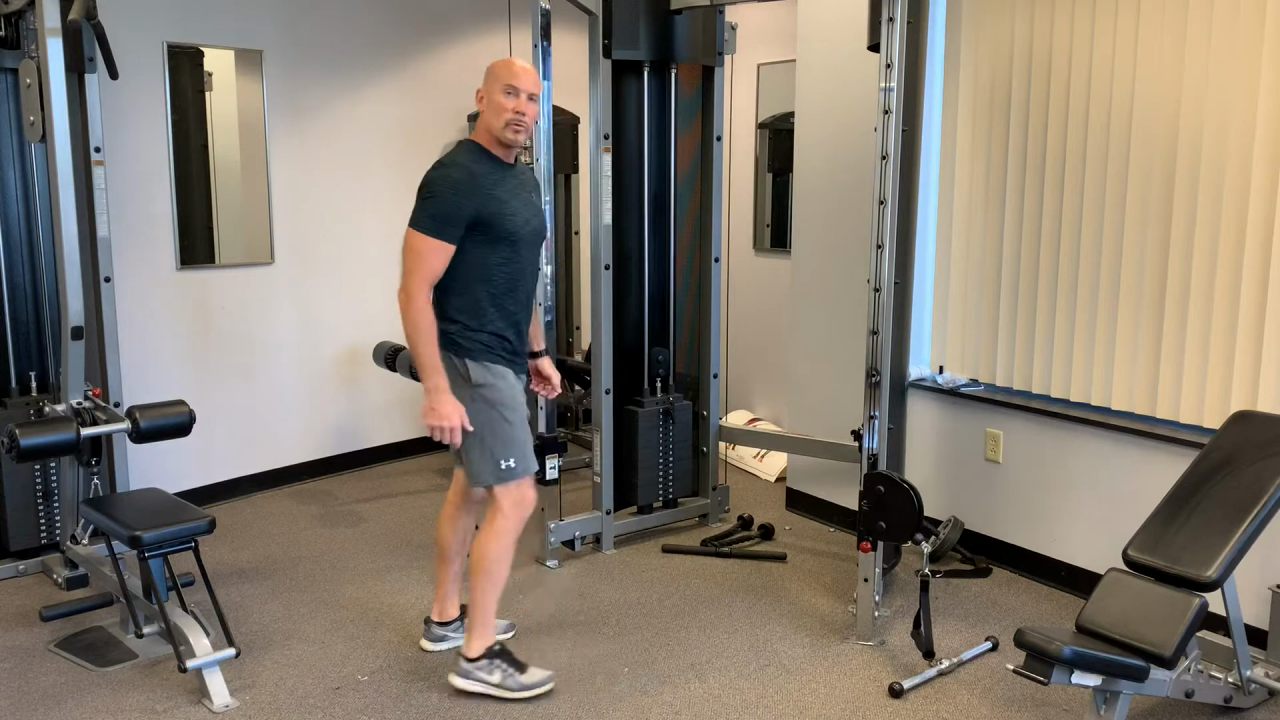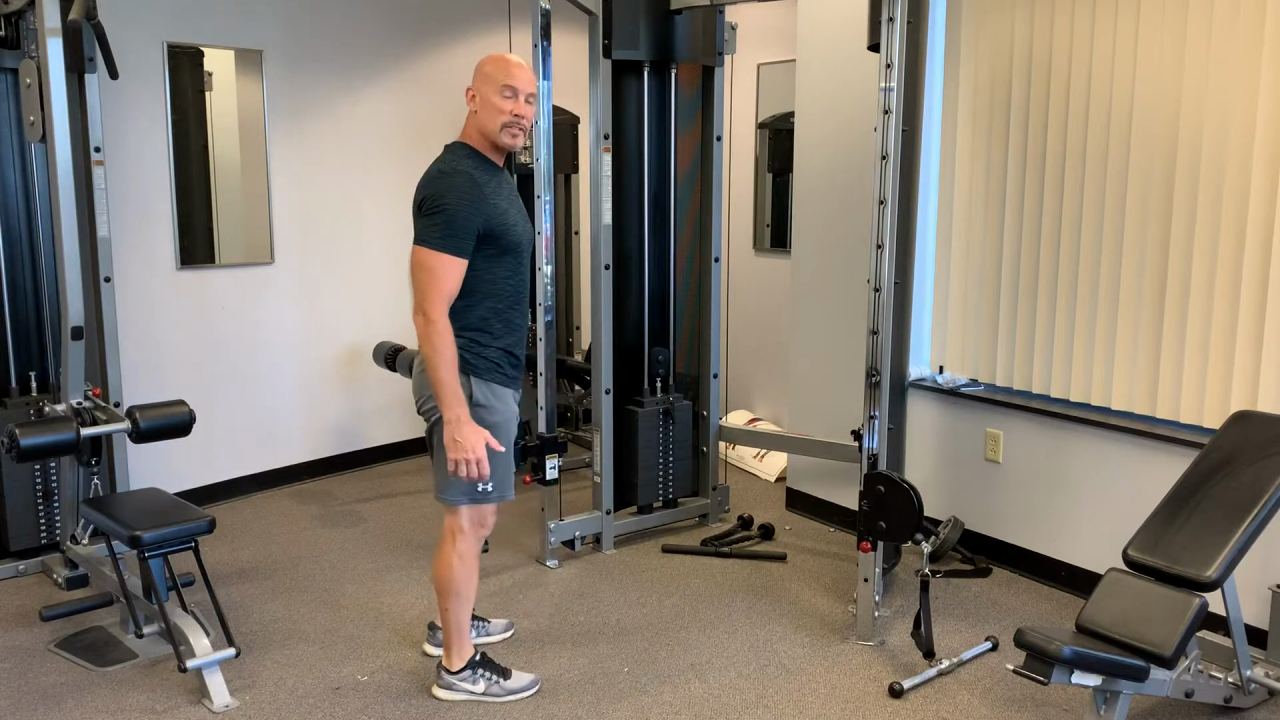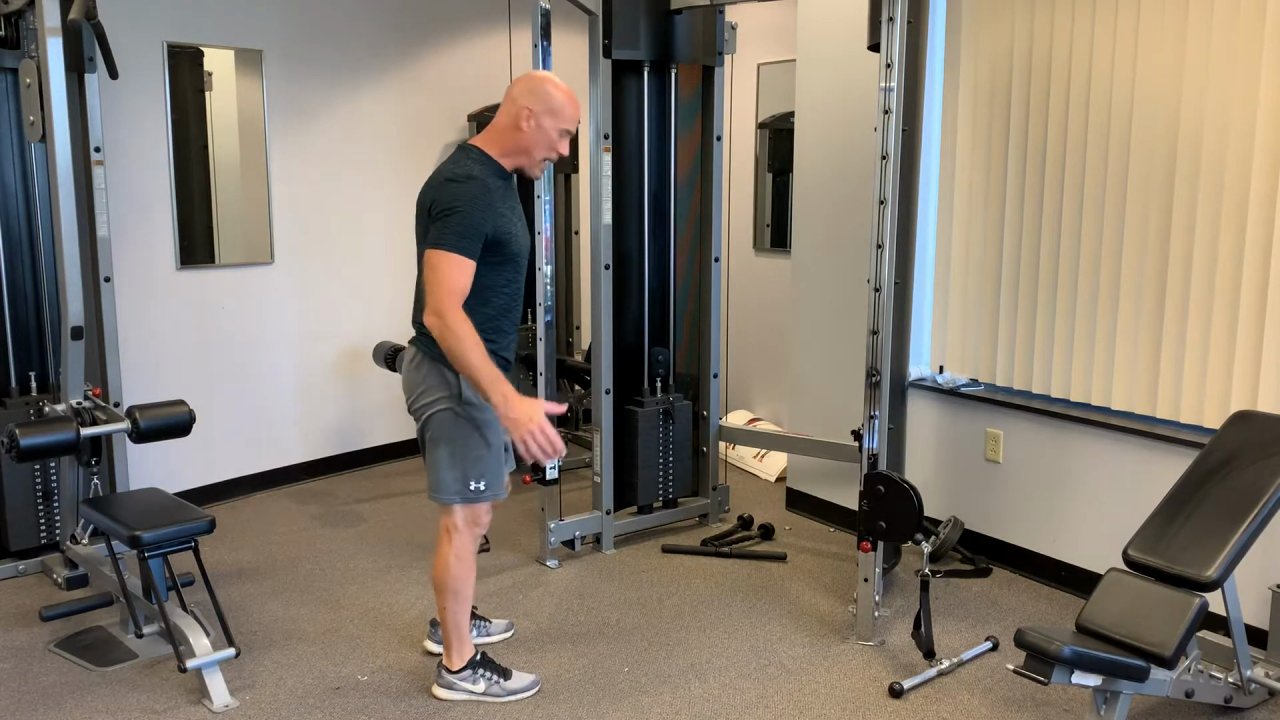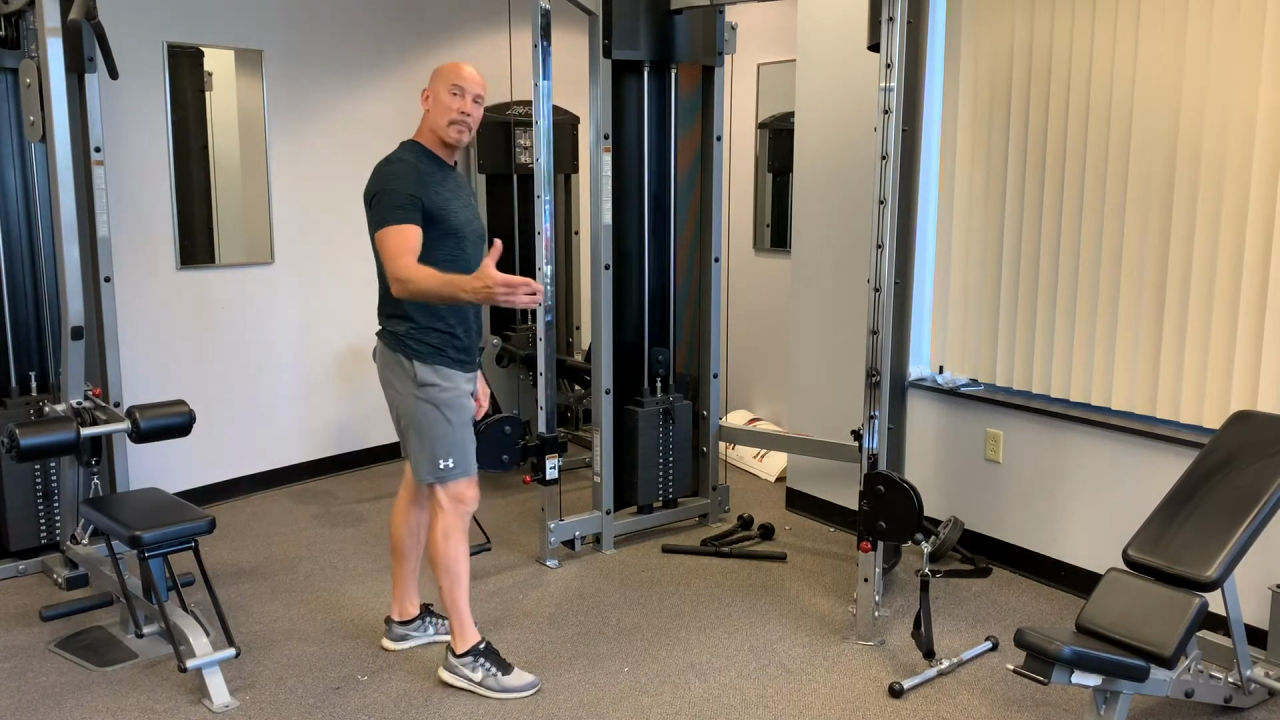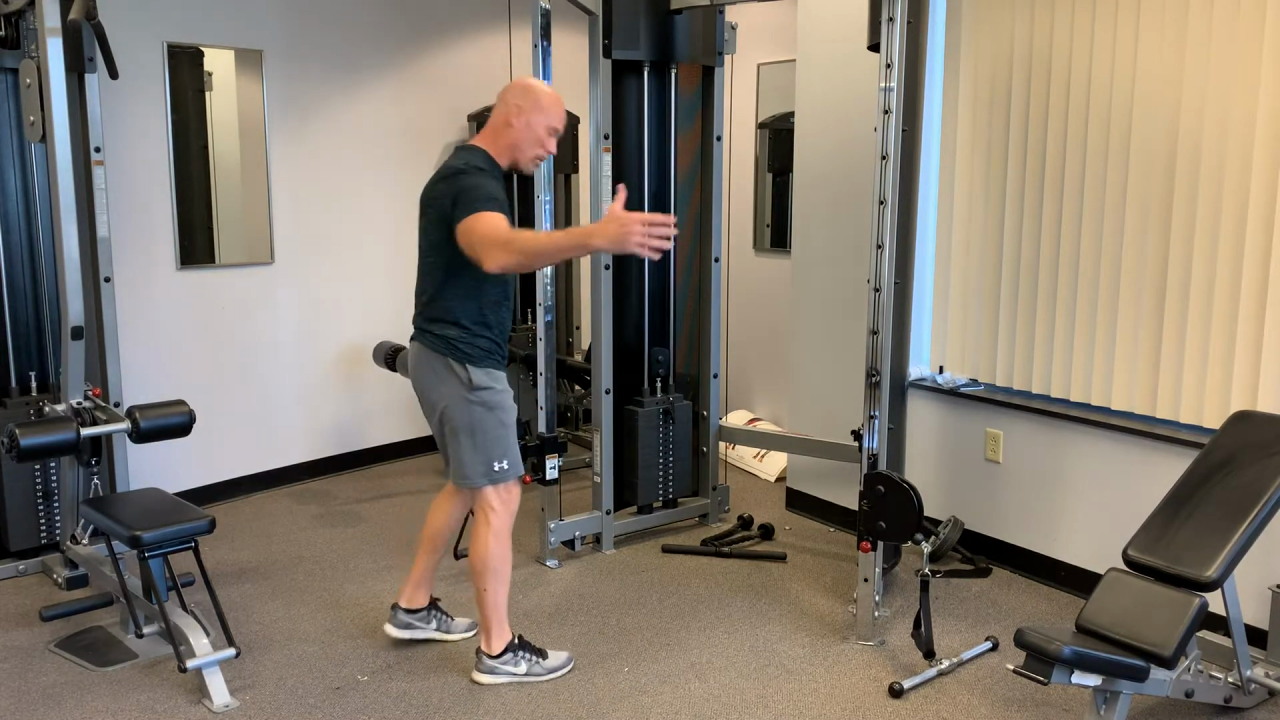
dt=1s
person 1, frame 1
left shoulder: (523, 179)
right shoulder: (455, 178)
right elbow: (414, 291)
left wrist: (537, 352)
right wrist: (436, 390)
left hip: (503, 360)
right hip: (472, 364)
left knee: (473, 488)
right knee: (515, 498)
left ankle: (445, 616)
right ankle: (480, 653)
person 1, frame 2
left shoulder: (495, 177)
right shoulder: (455, 185)
right elbow: (431, 314)
right wrist: (458, 418)
left hip: (493, 374)
right hip: (470, 381)
left knee: (482, 507)
right knee: (470, 517)
left ankle: (451, 623)
right ankle: (459, 666)
person 1, frame 3
left shoulder: (493, 177)
right shoulder: (466, 188)
right elbow: (442, 313)
left wrist: (503, 392)
right wrist: (508, 402)
left hip: (469, 373)
right hip: (456, 376)
left knee: (467, 510)
right knee: (467, 517)
left ankle: (451, 620)
right ankle: (459, 666)
person 1, frame 4
left shoulder: (455, 181)
right shoulder: (399, 174)
right elbow: (402, 277)
left wrist: (474, 368)
right wrist: (474, 287)
left hip: (447, 360)
right hip: (421, 362)
left knee: (421, 486)
right knee: (456, 497)
left ankle: (406, 616)
right ankle: (465, 650)
person 1, frame 5
left shoulder: (472, 173)
right shoulder: (470, 178)
right elbow: (496, 253)
right wrist: (596, 236)
left hip: (452, 355)
right hip: (462, 362)
left knee: (466, 485)
right knee: (498, 499)
left ankle: (413, 606)
right ankle: (498, 649)
